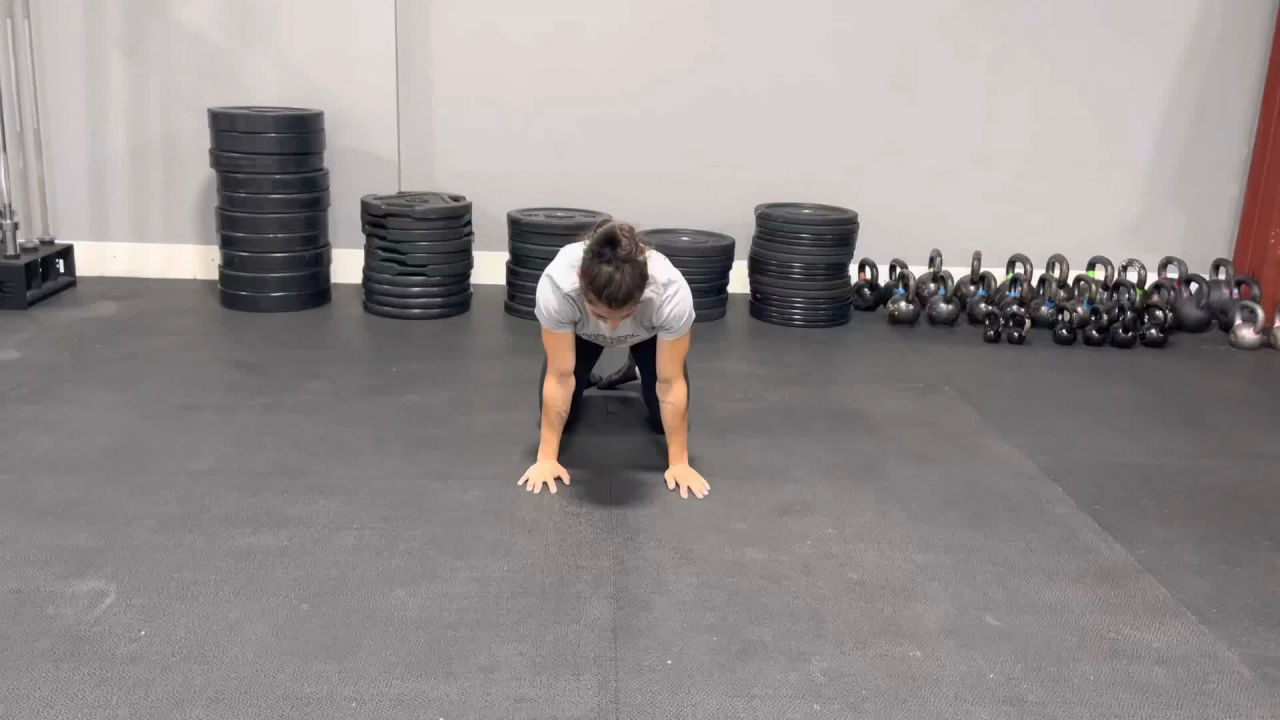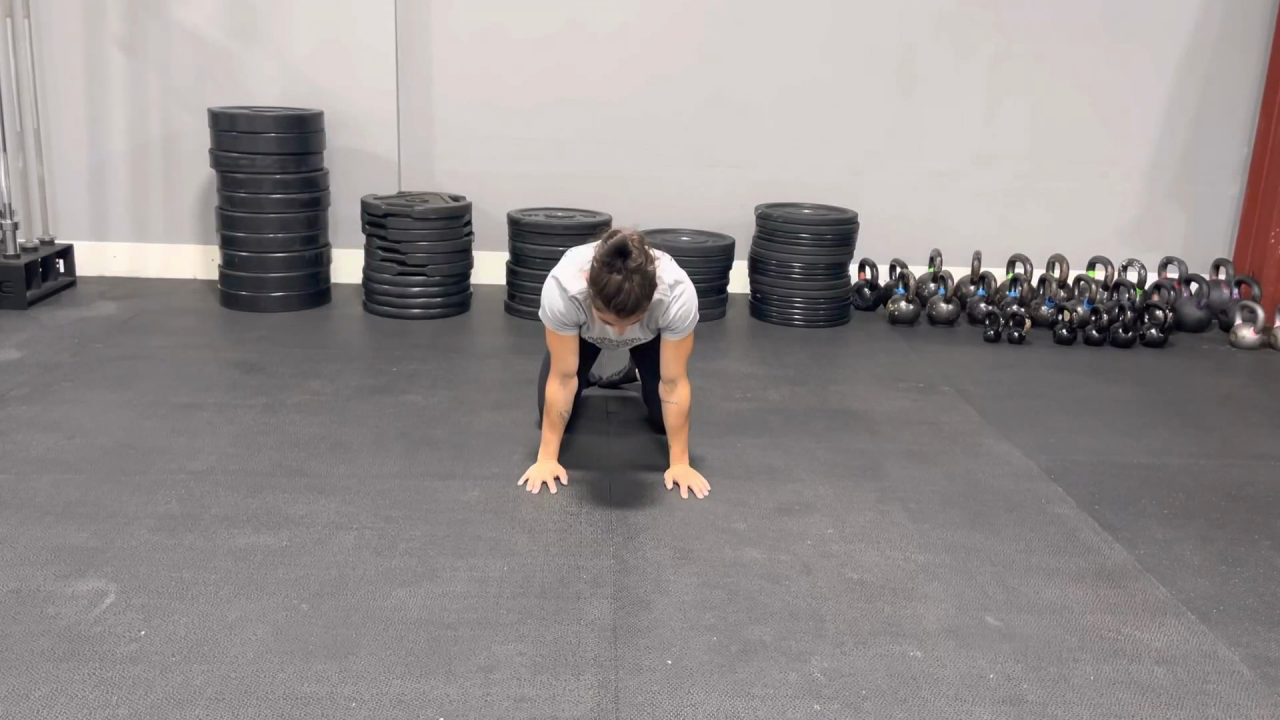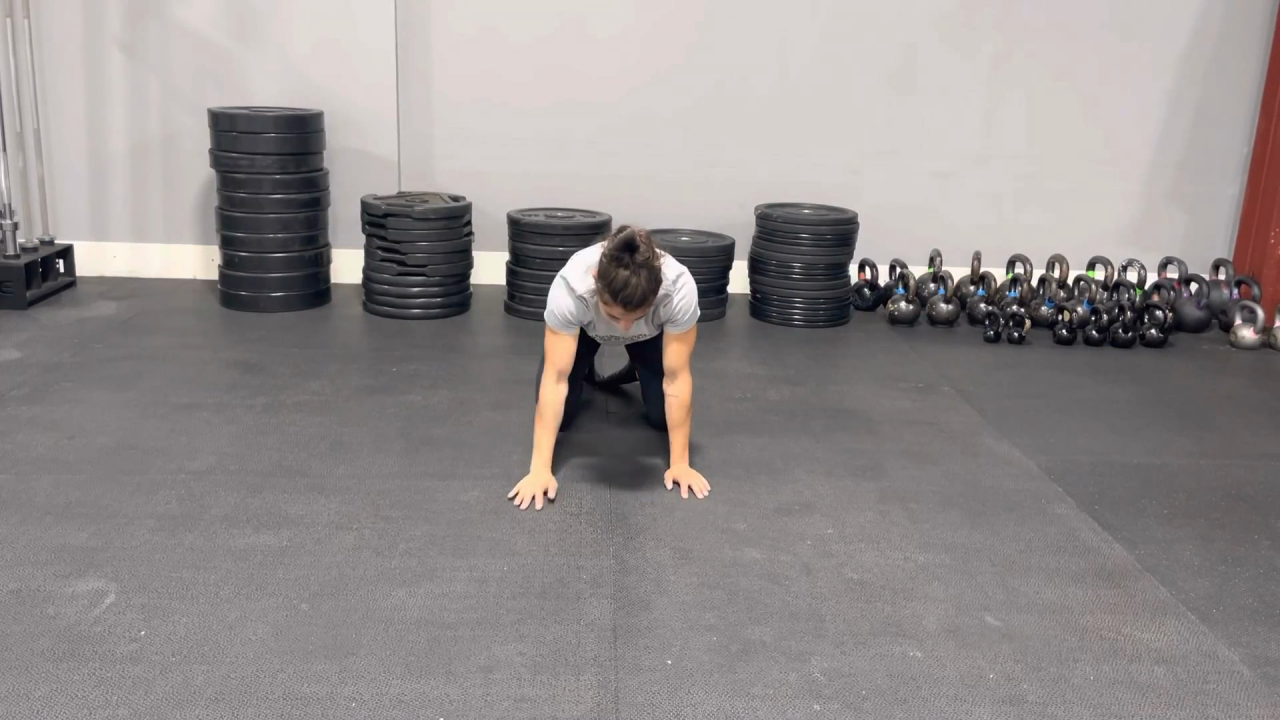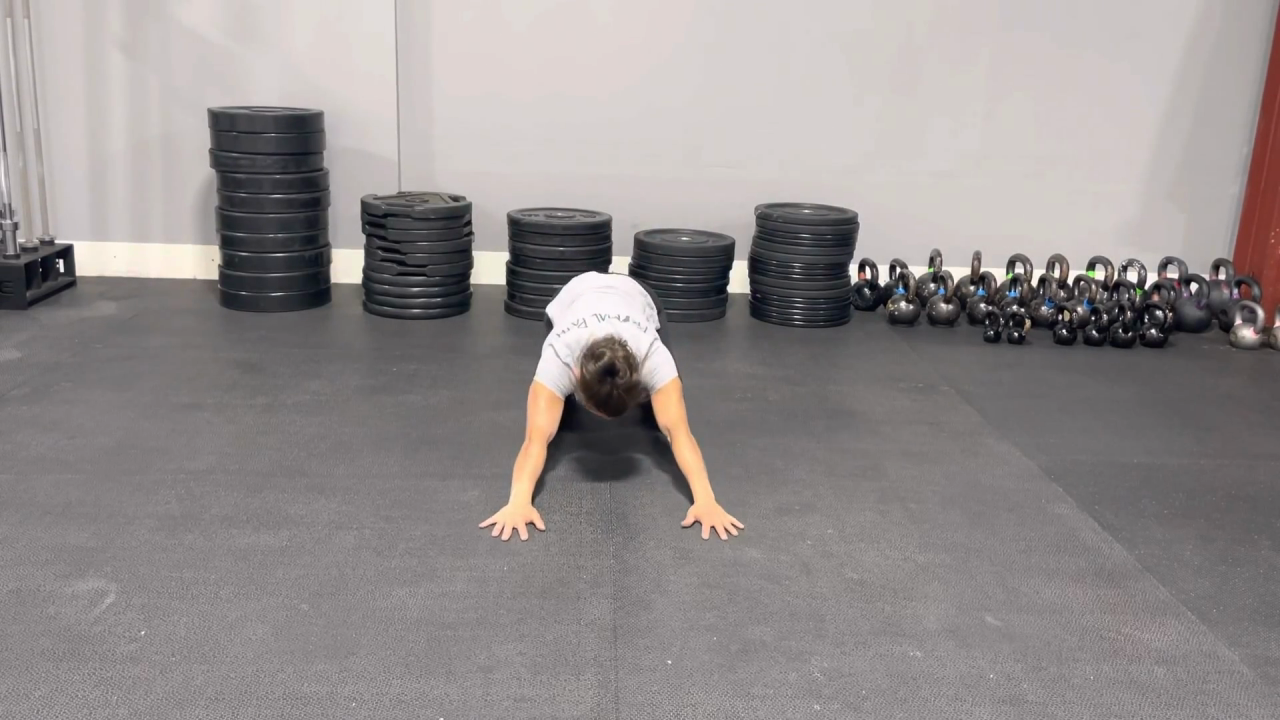
dt=1s
person 1, frame 1
left shoulder: (671, 292)
right shoulder: (556, 284)
left elbow: (670, 382)
right elbow: (559, 376)
left wrist: (679, 462)
right wrist: (547, 458)
left hip: (648, 334)
right hip: (581, 333)
left knee: (662, 419)
right knee: (562, 416)
left ankle: (640, 373)
right ankle: (587, 379)
person 1, frame 2
left shoulder: (678, 293)
right shoulder: (561, 287)
left elbow: (674, 382)
right elbow: (562, 377)
left wrist: (680, 463)
right wrist: (546, 459)
left hip: (651, 334)
right hip: (582, 330)
left knee: (663, 419)
right knee: (551, 412)
left ankle: (640, 372)
right ankle: (586, 379)
person 1, frame 3
left shoulder: (679, 288)
right shoulder: (570, 287)
left elbow: (677, 377)
right elbow: (555, 378)
left wrist: (680, 462)
right wrist: (540, 467)
right hip: (585, 328)
left knee: (664, 418)
right knee: (561, 414)
left ankle: (636, 369)
right ankle: (586, 372)
person 1, frame 4
left shoulder: (652, 354)
right shoulder: (560, 356)
left elbow: (678, 431)
right elbow: (536, 439)
left wrist: (705, 499)
right wrist: (519, 502)
left knee: (663, 413)
right knee: (551, 414)
